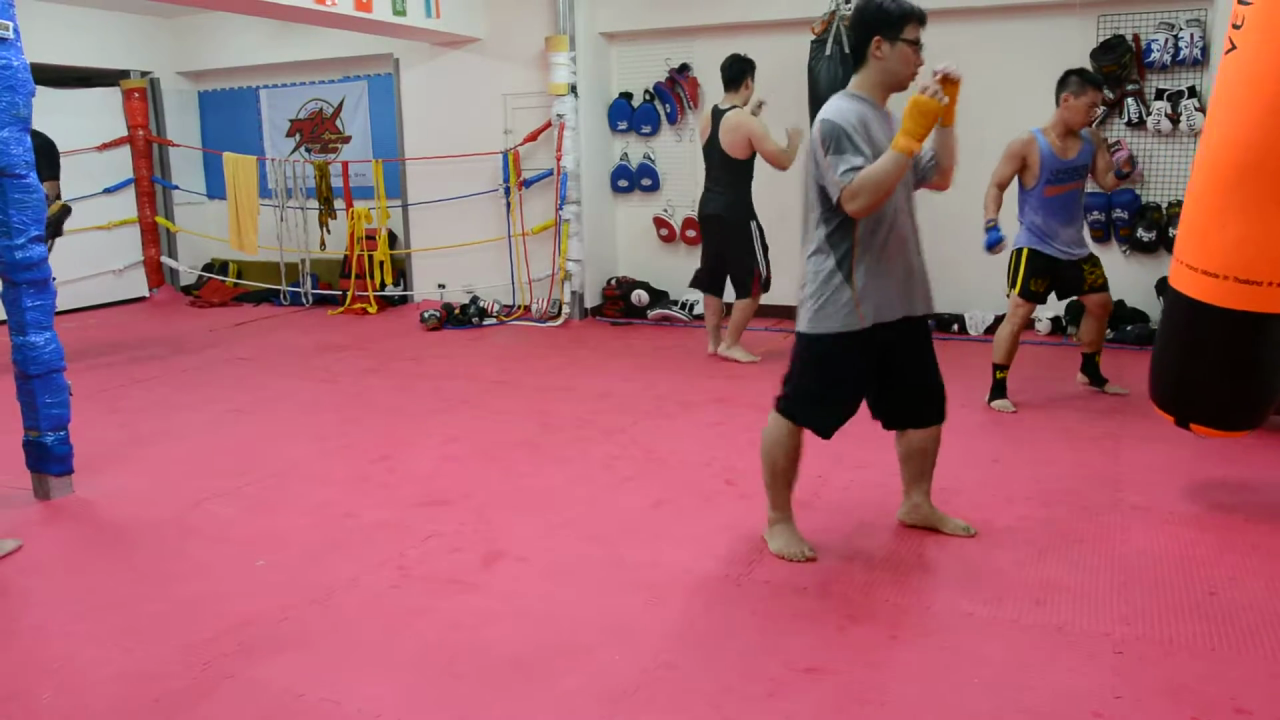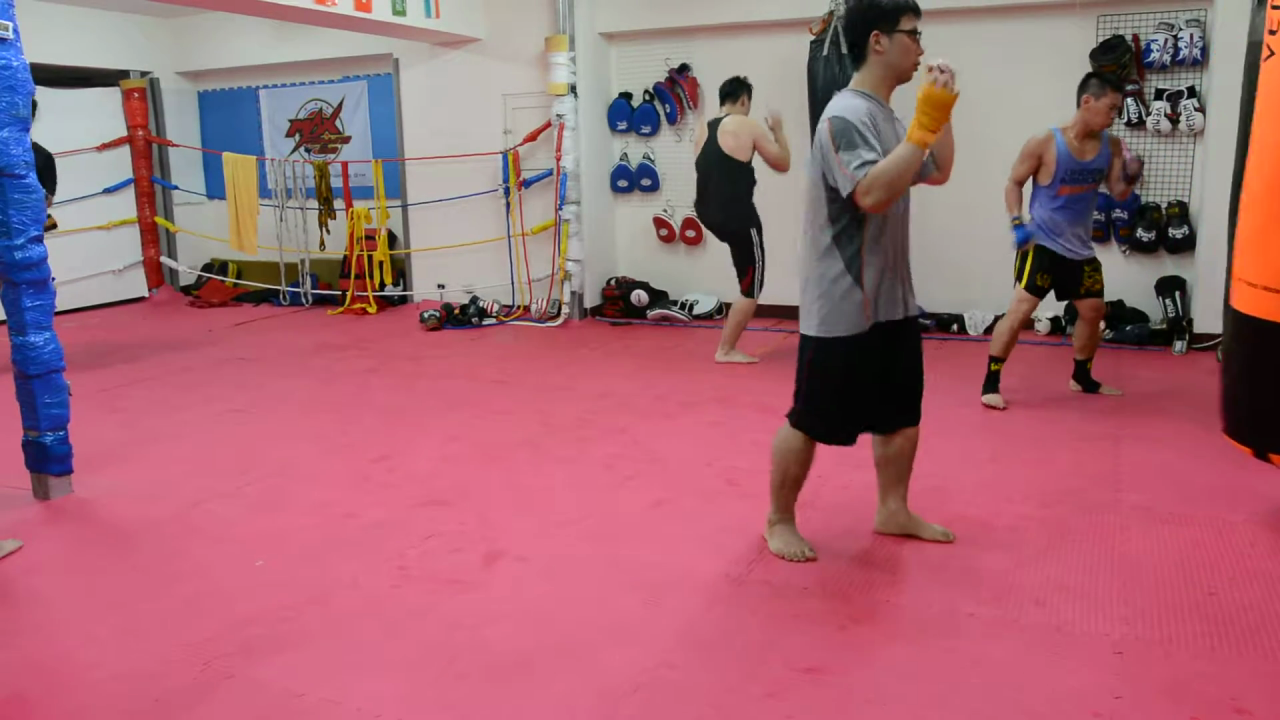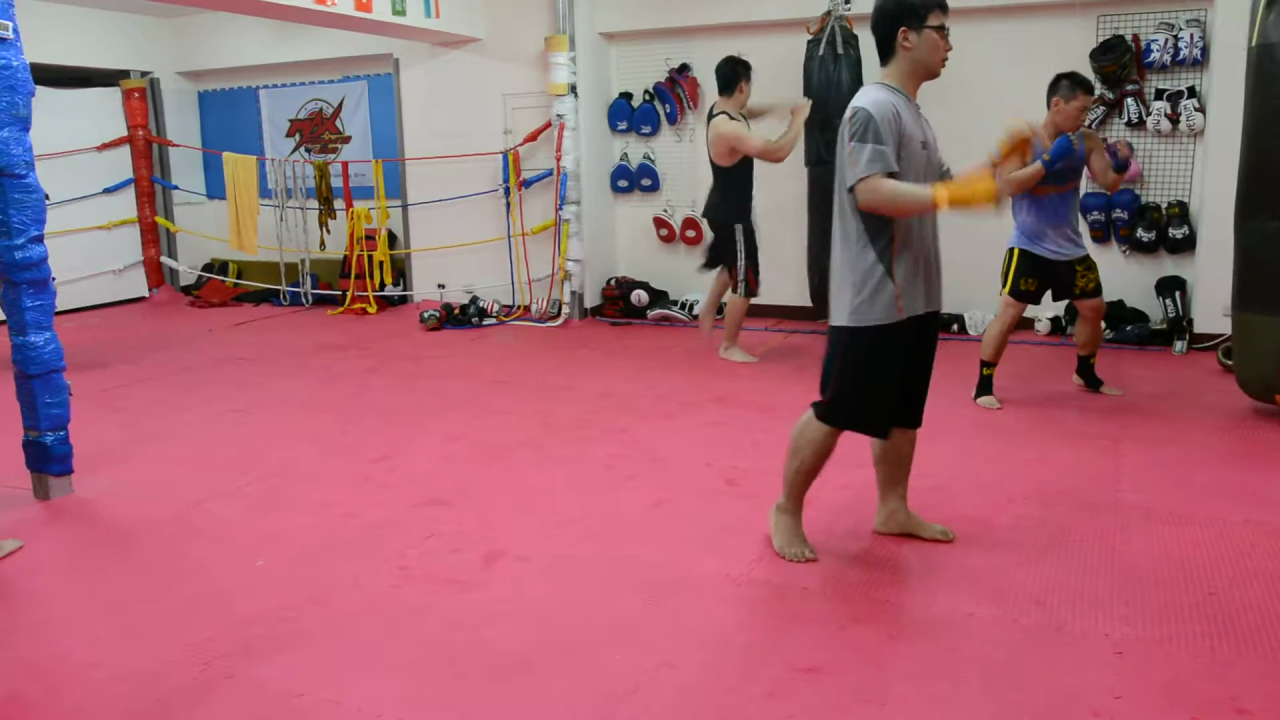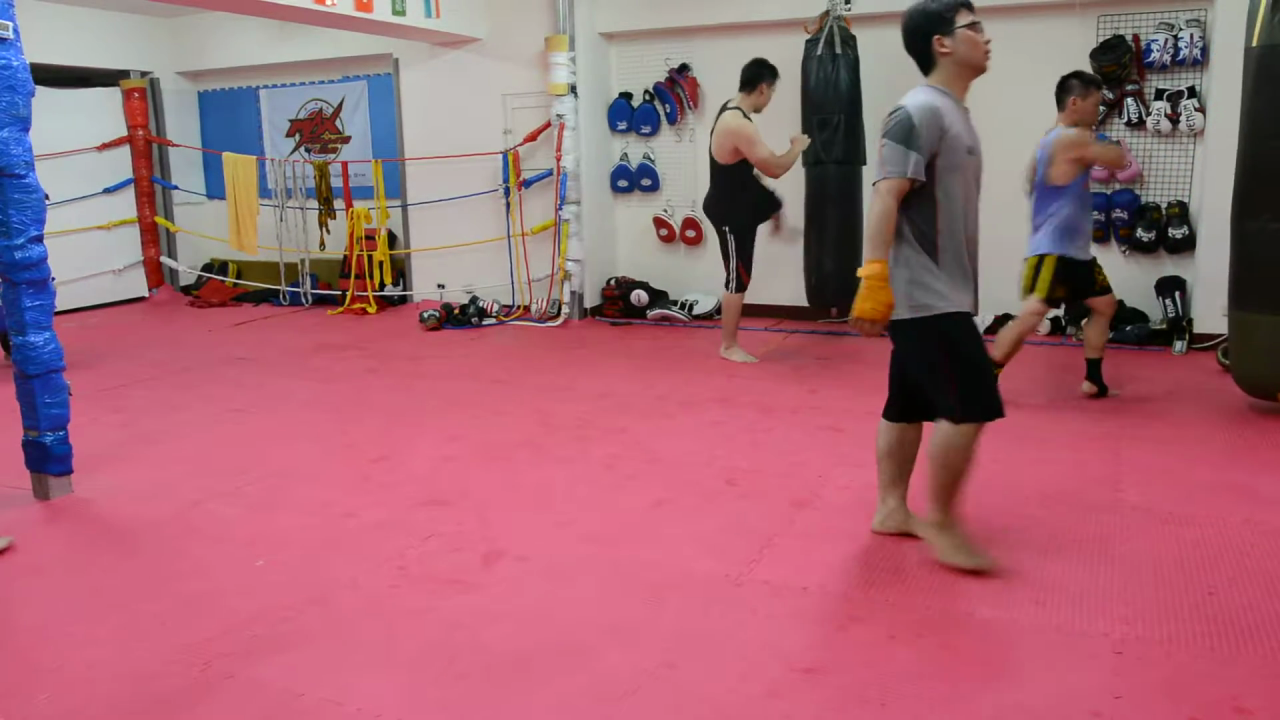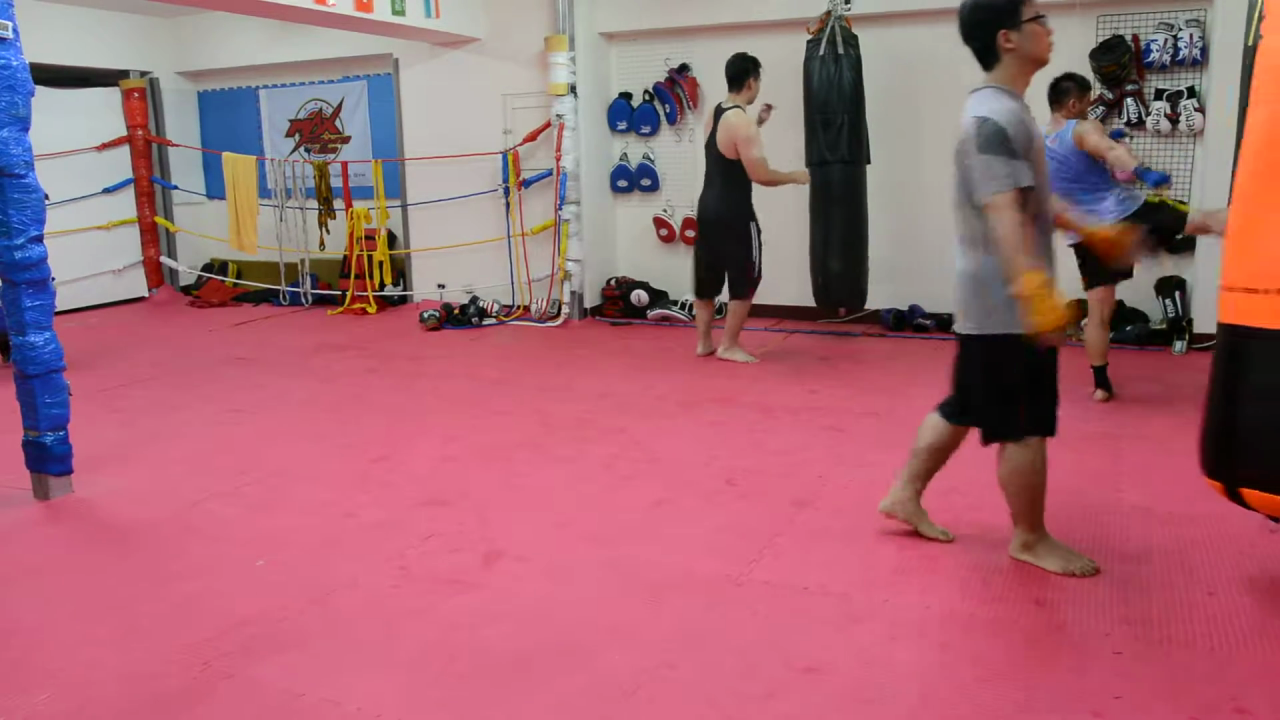
dt=0.4s
person 1, frame 1
left shoulder: (888, 120)
right shoulder: (838, 120)
left elbow: (938, 178)
right elbow: (858, 200)
left wrist: (944, 116)
right wrist: (910, 135)
left hip: (900, 301)
right hip: (839, 304)
left knee: (924, 407)
right knee: (796, 412)
left ankle: (917, 503)
right ankle: (778, 519)
person 1, frame 2
left shoulder: (885, 115)
right shoulder: (846, 117)
left elbow: (937, 173)
right elbow: (869, 194)
left wrist: (942, 112)
right wrist: (923, 125)
left hip: (892, 300)
right hip: (842, 307)
left knee: (900, 412)
right knee: (811, 420)
left ankle: (893, 511)
right ankle: (779, 520)
person 1, frame 3
left shoulder: (911, 112)
right shoulder: (872, 109)
left elbow: (938, 187)
right elbow: (871, 194)
left wrist: (994, 167)
right wrist: (955, 194)
left hip: (915, 296)
right hip: (872, 298)
left knee: (902, 412)
right knee: (839, 409)
left ankle: (893, 511)
right ankle: (787, 509)
person 1, frame 4
left shoulder: (955, 112)
right shoulder: (917, 111)
right elbow: (886, 200)
right wrist: (874, 279)
left hip: (944, 291)
right hip: (924, 295)
left knee: (909, 404)
right knee: (969, 406)
left ankle: (892, 507)
right ankle: (943, 524)
person 1, frame 5
left shoulder: (1005, 110)
right shoulder: (993, 118)
left elbow: (1032, 194)
right elbow: (1001, 212)
left wrist: (1092, 231)
right wrist: (1037, 291)
left hip: (994, 302)
right hip: (1007, 304)
left knee: (962, 409)
right knee: (1023, 426)
left ankle: (904, 498)
right ankle: (1031, 539)
person 2, frame 1
left shoulder: (1092, 141)
right shoulder: (1026, 145)
left elbow: (1106, 182)
right elbow: (996, 186)
left wrist: (1120, 174)
right wrist: (992, 225)
left hip: (1075, 247)
right hip: (1035, 246)
left knee: (1101, 304)
right knee: (1018, 314)
left ankle: (1090, 372)
right ankle: (997, 390)
person 2, frame 2
left shoulder: (1111, 145)
right shoulder: (1043, 143)
left elbow: (1119, 193)
right elbow: (1014, 183)
left wrist: (1131, 176)
right wrist: (1018, 224)
left hip: (1079, 247)
right hip: (1042, 243)
left knee: (1093, 310)
right knee: (1020, 309)
left ankle: (1082, 377)
right ankle: (990, 384)
person 2, frame 3
left shoulder: (1087, 141)
left elbow: (1108, 182)
right elbow: (1008, 184)
left wrist: (1121, 165)
right wrist: (1049, 160)
left hip: (1070, 248)
right hip: (1029, 246)
left knee: (1094, 309)
right knee: (1008, 314)
left ankle: (1086, 374)
right ankle: (984, 387)
person 2, frame 4
left shoulder: (1053, 139)
right shoulder: (1074, 139)
left elbow: (1034, 184)
right elbow: (1119, 160)
right wrist: (1099, 147)
left hip: (1076, 251)
right hip: (1050, 250)
left knee: (1106, 306)
right knee: (1031, 316)
left ankle: (1093, 379)
person 2, frame 5
right shoulder: (1083, 130)
right elbow: (1115, 152)
right wrist: (1144, 171)
left hip: (1084, 234)
right hip: (1123, 212)
left knee: (1098, 310)
right knee: (1205, 220)
left ankle: (1102, 384)
person 3, frame 1
left shoulder: (709, 117)
right shoulder: (748, 125)
right elbow: (782, 162)
right wrist: (795, 142)
left hip: (709, 208)
right hip: (736, 213)
left knee: (713, 277)
right knee: (754, 281)
left ankle: (714, 341)
right ankle: (730, 344)
person 3, frame 2
left shoulder: (701, 131)
right shoulder: (747, 126)
right elbow: (783, 164)
right wrist: (778, 131)
left hip: (706, 215)
right hip: (737, 217)
right knee: (750, 286)
right ankle: (726, 350)
person 3, frame 3
left shoulder: (720, 109)
right shoulder: (728, 129)
left elbow: (750, 112)
right elbow: (776, 153)
left wrist: (775, 109)
right wrist: (798, 118)
left hip: (725, 206)
right hip: (729, 216)
left knee: (731, 265)
right knee: (744, 281)
left ankle: (708, 310)
right ankle: (729, 347)
person 3, frame 4
left shoulder: (730, 111)
right shoulder: (739, 126)
right elbow: (774, 168)
right wrist: (797, 147)
left hip: (736, 196)
right hip: (728, 209)
left knee: (770, 203)
right knee: (736, 277)
right ankle: (729, 346)
person 3, frame 5
left shoulder: (715, 114)
right shoulder: (741, 122)
right elbow: (759, 174)
left wrist: (756, 124)
right wrist: (793, 176)
left hip: (708, 209)
right hip: (735, 215)
left knee: (707, 280)
right knee: (745, 284)
left ankle: (704, 342)
right ankle: (728, 346)
